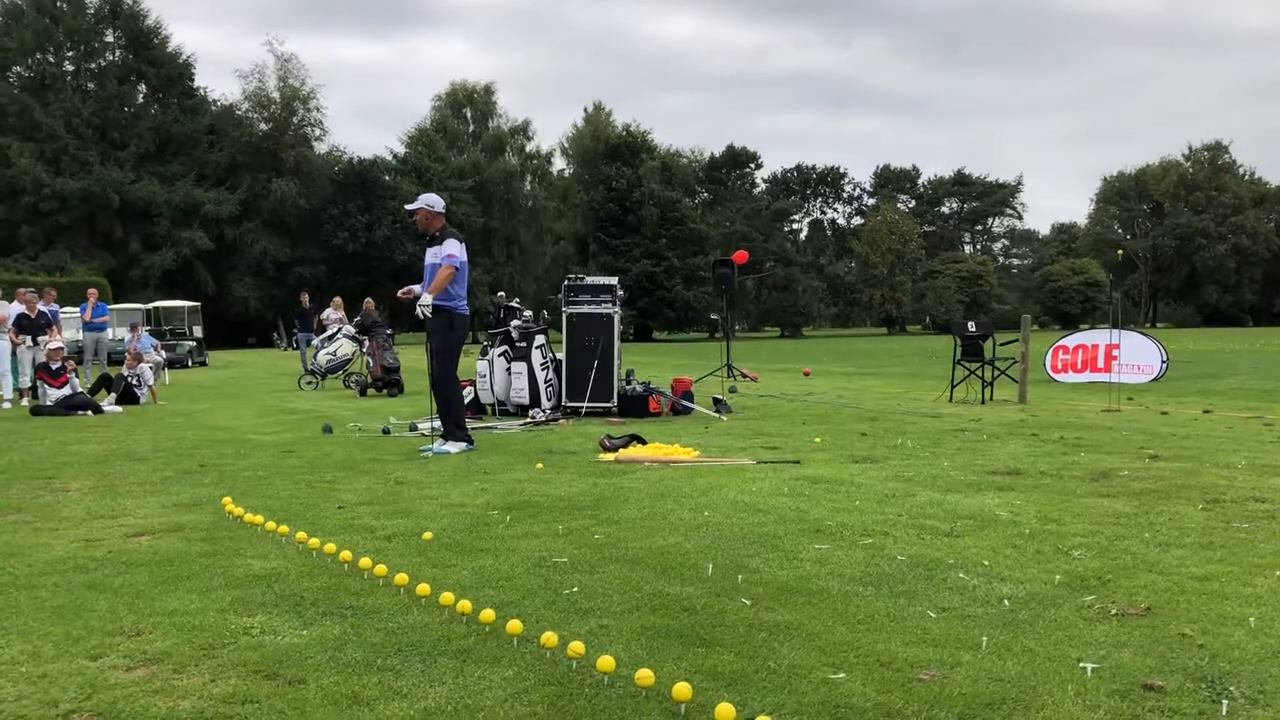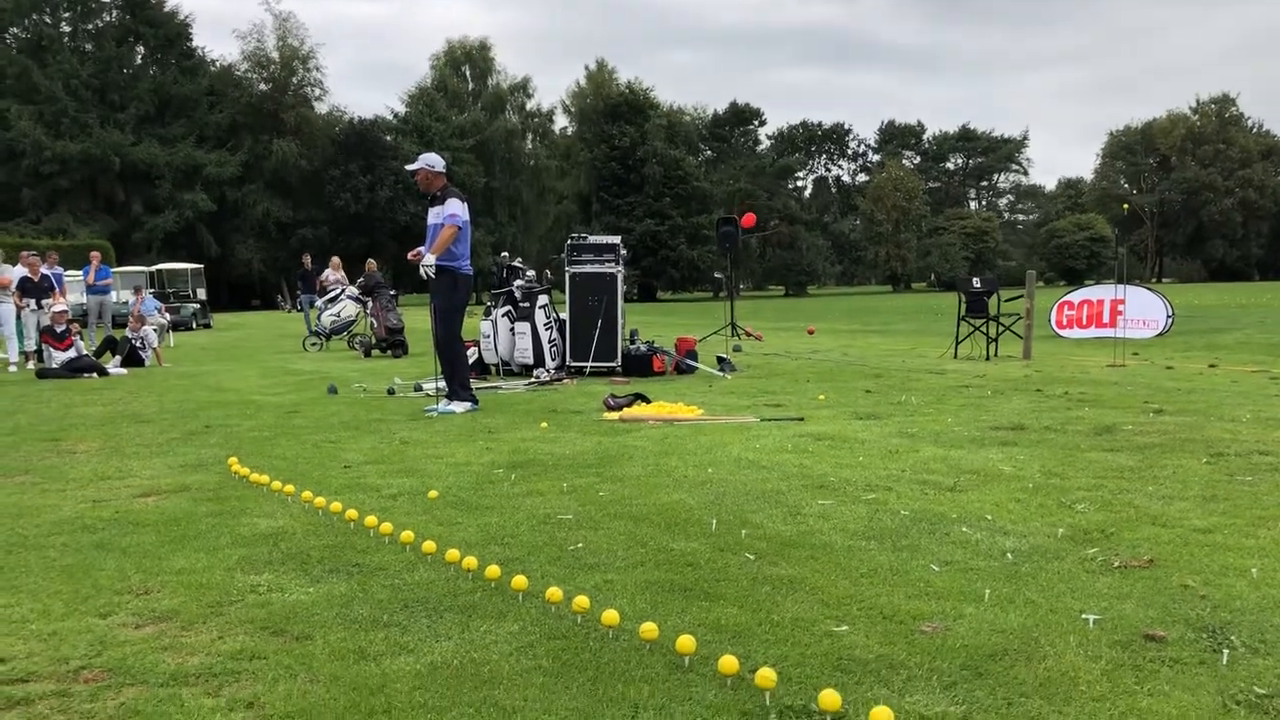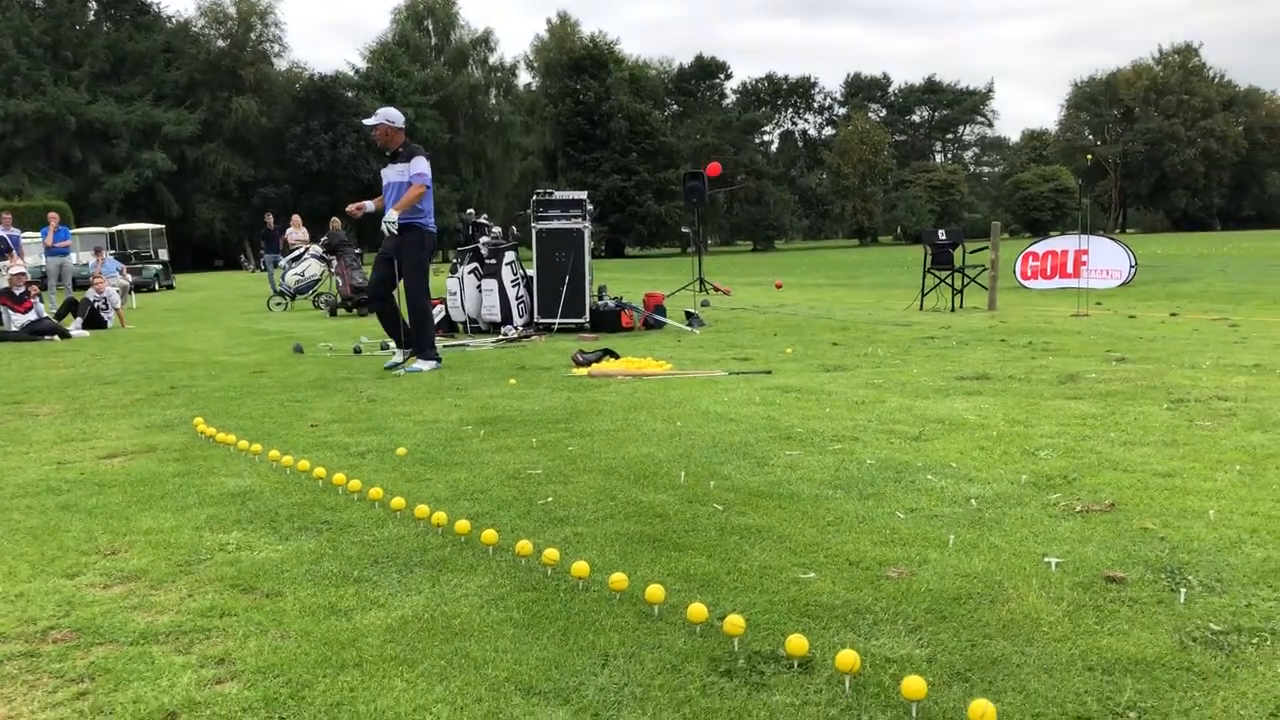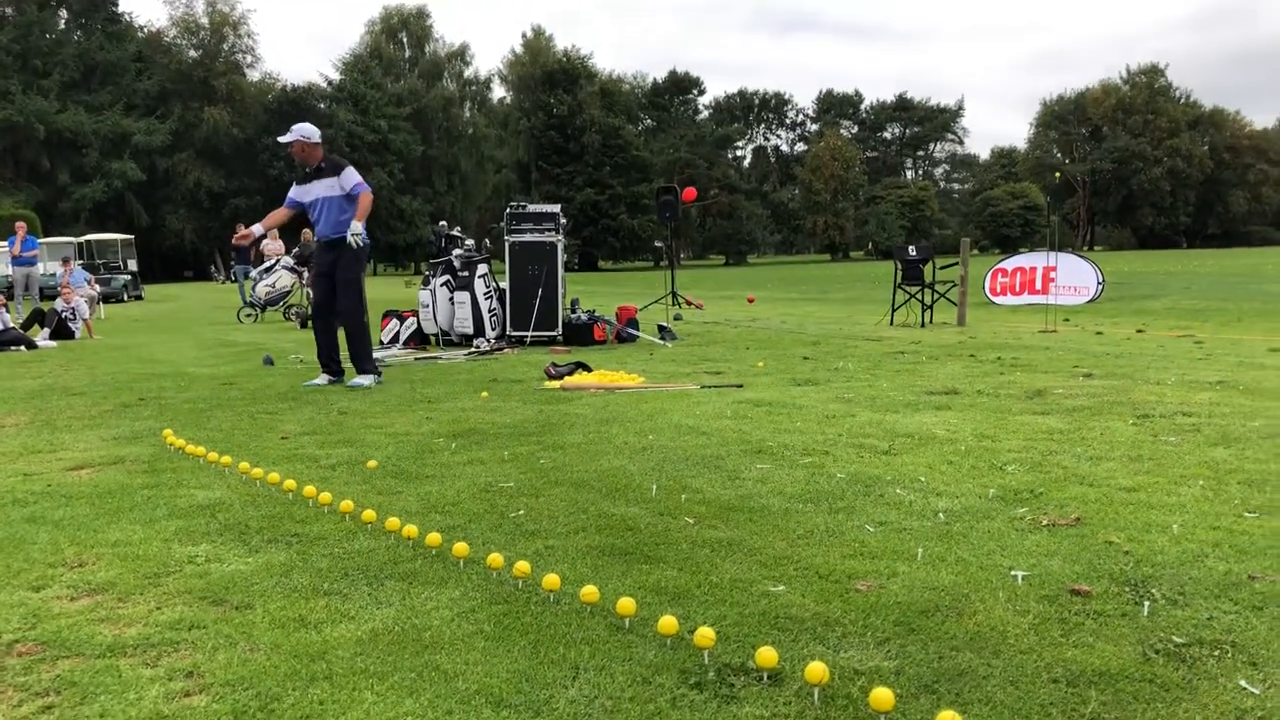
dt=1s
person 1, frame 1
left shoulder: (450, 239)
right shoulder: (432, 241)
left elbow: (449, 269)
left wrist: (428, 295)
right wrist: (417, 289)
left hip: (450, 316)
right hip: (437, 315)
left knee: (445, 377)
right knee: (438, 379)
left ankle: (460, 437)
right ankle: (449, 434)
person 1, frame 2
left shoulder: (452, 198)
right shoulder: (435, 201)
left elbow: (451, 229)
left wrist: (431, 256)
right wrist: (423, 250)
left hip: (454, 276)
right hip: (441, 275)
left knee: (449, 337)
right knee: (442, 339)
left ankle: (465, 397)
right ankle: (454, 395)
person 1, frame 3
left shoulder: (415, 156)
right shoulder: (389, 162)
left elbow: (419, 189)
left wrist: (394, 212)
right wrist: (368, 206)
left hip: (416, 233)
right hip: (393, 234)
left knee: (416, 295)
right knee: (376, 291)
left ankle: (428, 356)
right ankle: (406, 345)
person 1, frame 4
left shoulder: (339, 168)
right shoulder: (302, 181)
left elbow: (366, 195)
right elbow: (286, 210)
left wrist: (357, 224)
right wrist: (256, 230)
left hip: (349, 246)
right hip: (323, 249)
left knee: (350, 310)
right knee: (321, 311)
left ankle: (368, 371)
right ankle: (331, 371)
